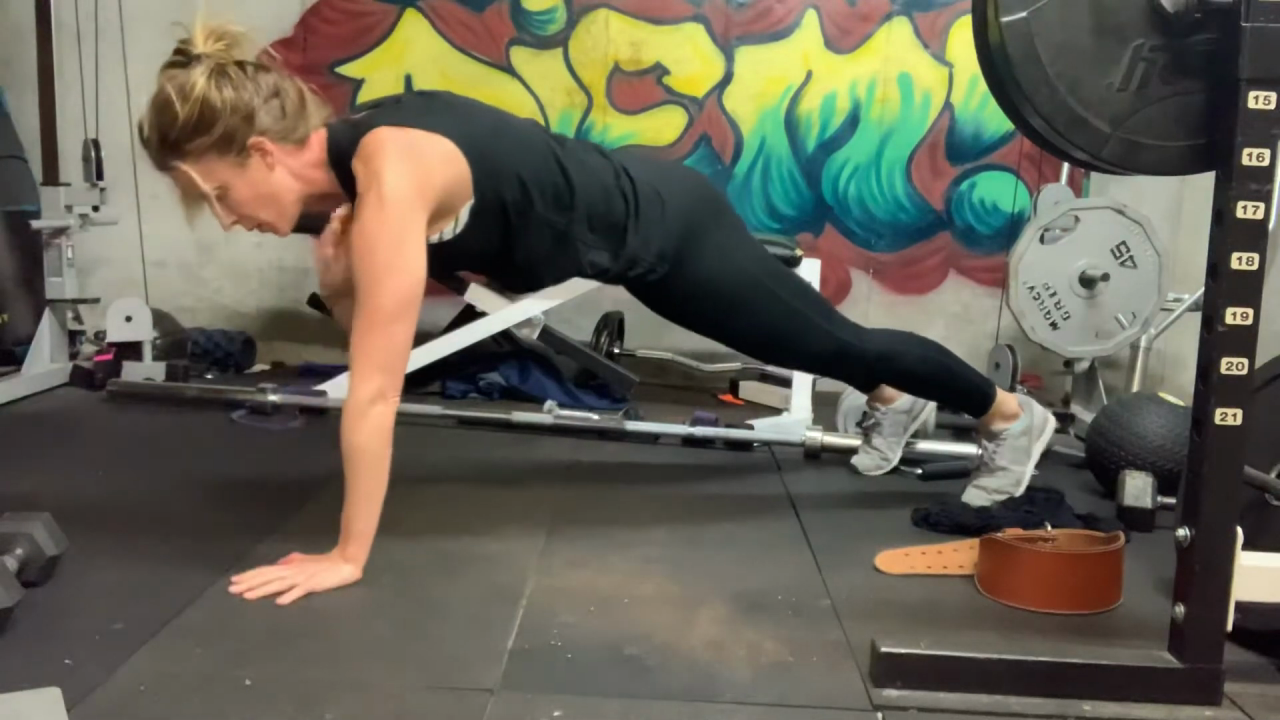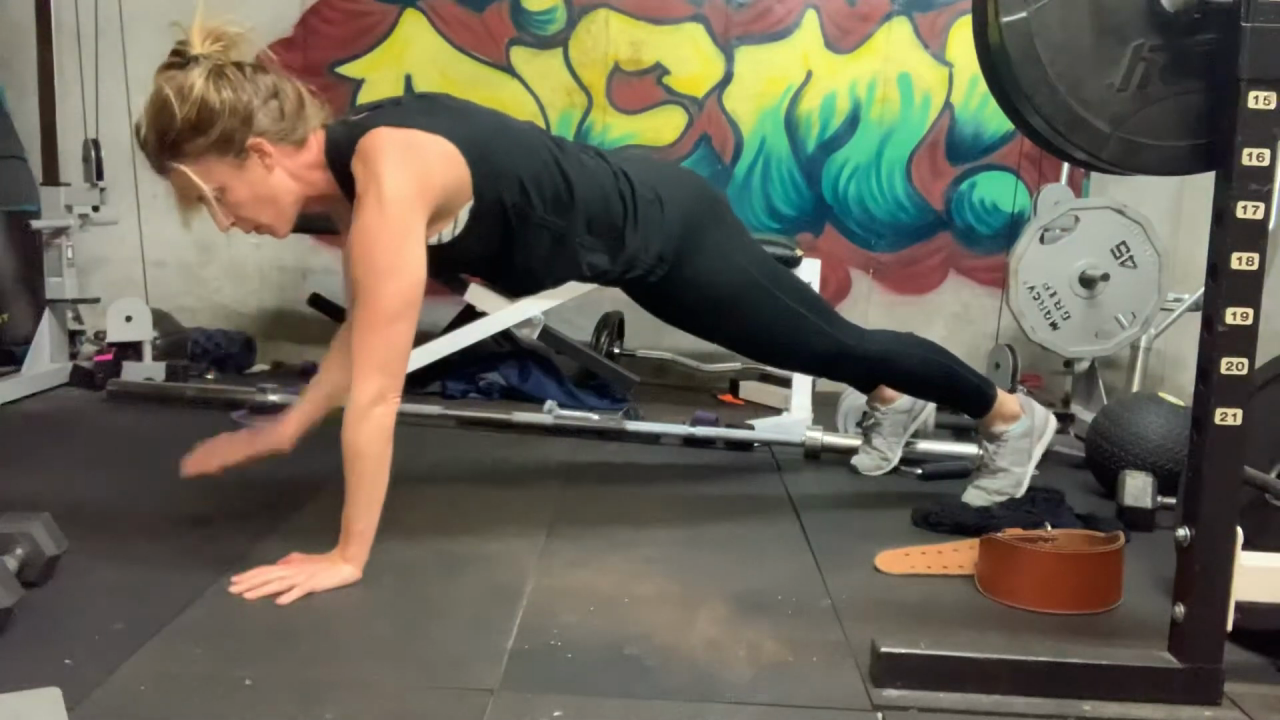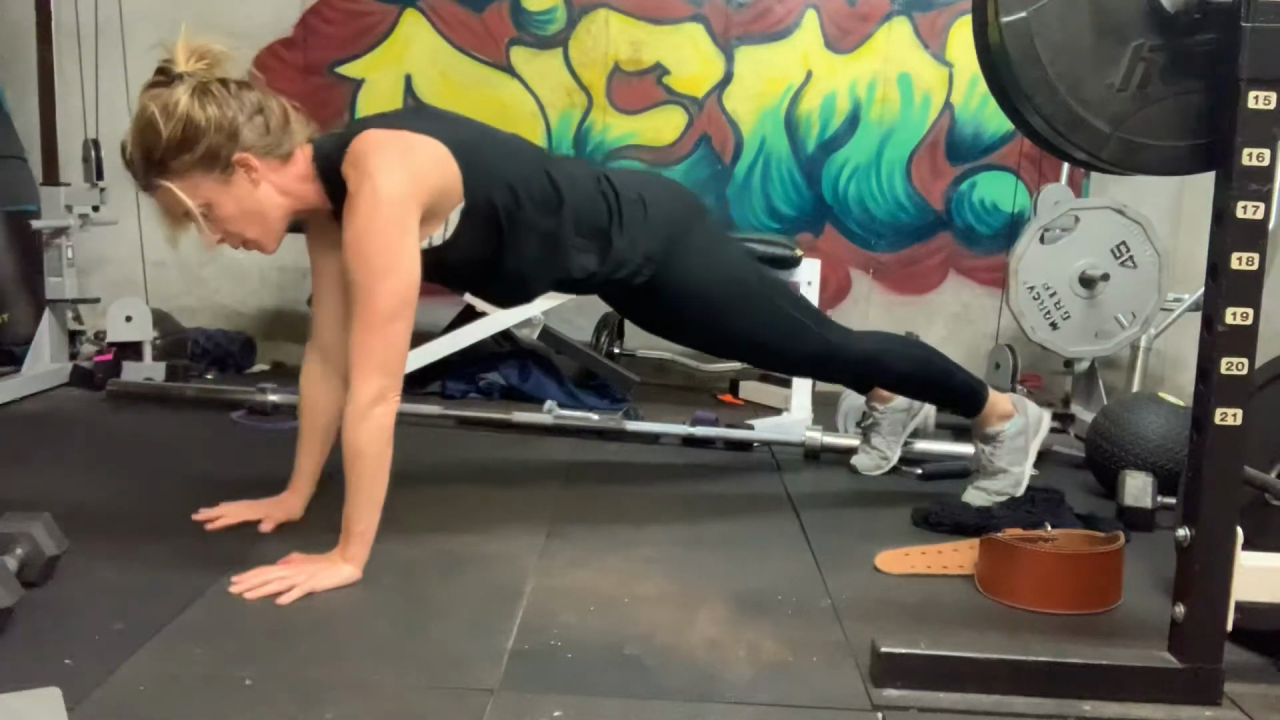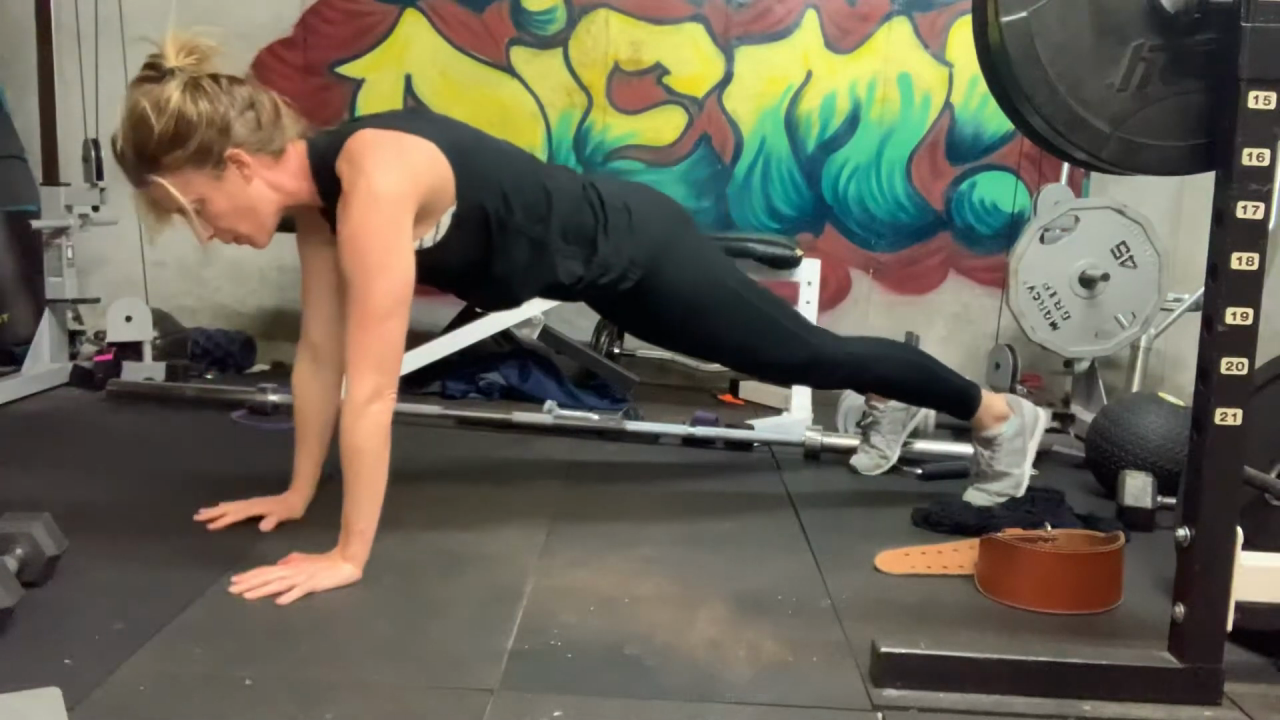
dt=0.3s
person 1, frame 1
left shoulder: (389, 172)
right shoulder: (344, 155)
left elbow: (376, 388)
right elbow: (374, 326)
left wrist: (348, 558)
right wrist: (338, 281)
left hip: (667, 226)
right hip: (631, 215)
left knee: (824, 342)
right knee: (808, 341)
left ankle: (1012, 417)
right ankle: (894, 404)
person 1, frame 2
left shoulder: (388, 173)
right shoulder: (341, 161)
left elbow: (378, 392)
right elbow: (367, 335)
left wrist: (348, 558)
right wrist: (287, 427)
left hip: (665, 230)
right hip: (630, 222)
left knee: (825, 345)
right knee: (807, 343)
left ankle: (1012, 418)
right ankle: (893, 404)
person 1, frame 3
left shoulder: (378, 180)
right shoulder: (323, 187)
left elbow: (374, 392)
right elbow: (329, 356)
left wrist: (348, 557)
right wrist: (295, 496)
left hip: (649, 238)
right hip: (610, 251)
left knee: (816, 344)
right knee: (796, 349)
left ankle: (1006, 416)
right ankle: (892, 401)
person 1, frame 4
left shoulder: (373, 180)
right shoulder: (314, 187)
left elbow: (371, 389)
right elbow: (319, 353)
left wrist: (348, 556)
right wrist: (296, 495)
left hip: (634, 247)
right hip: (599, 257)
left knee: (803, 355)
right knee: (786, 354)
left ankle: (1001, 417)
right ankle: (888, 407)
